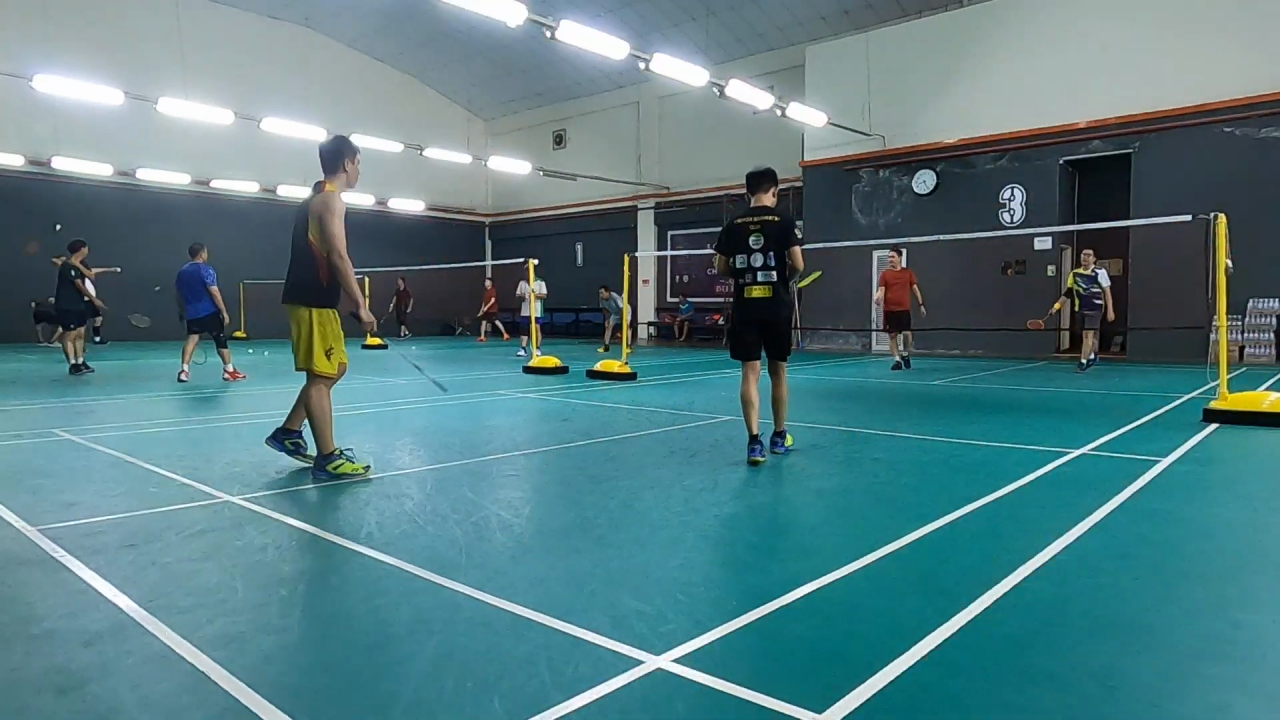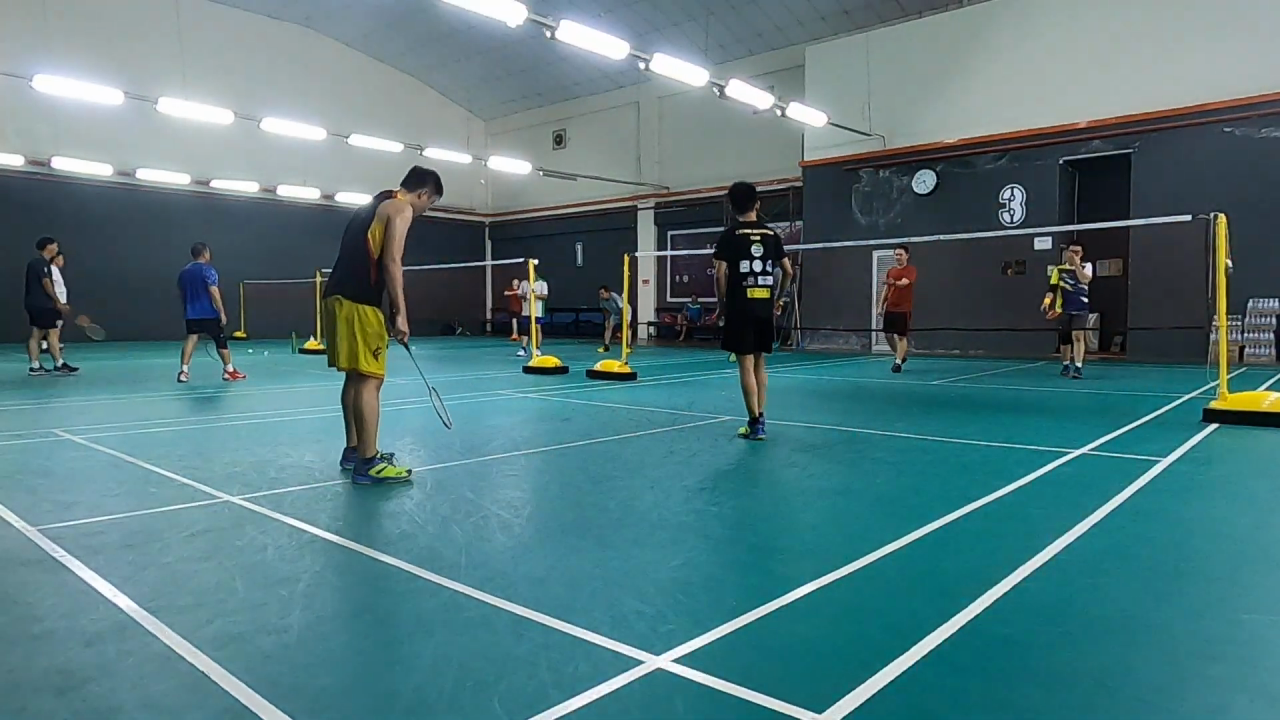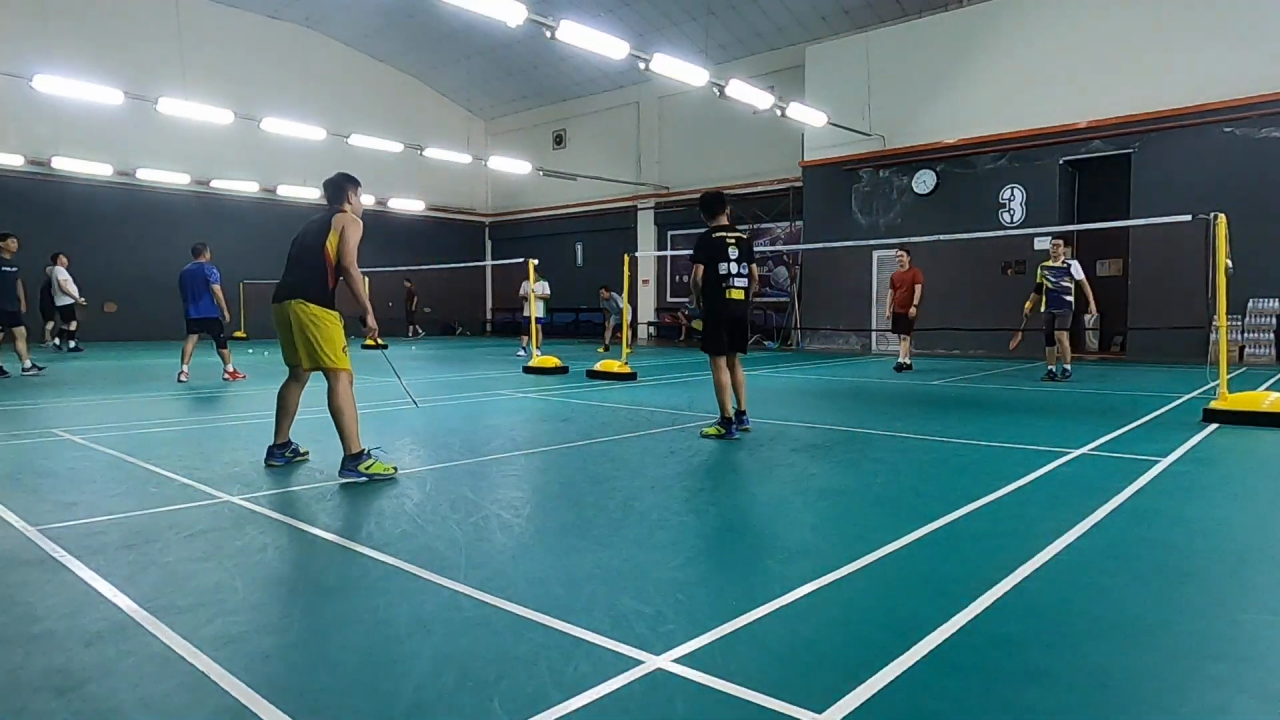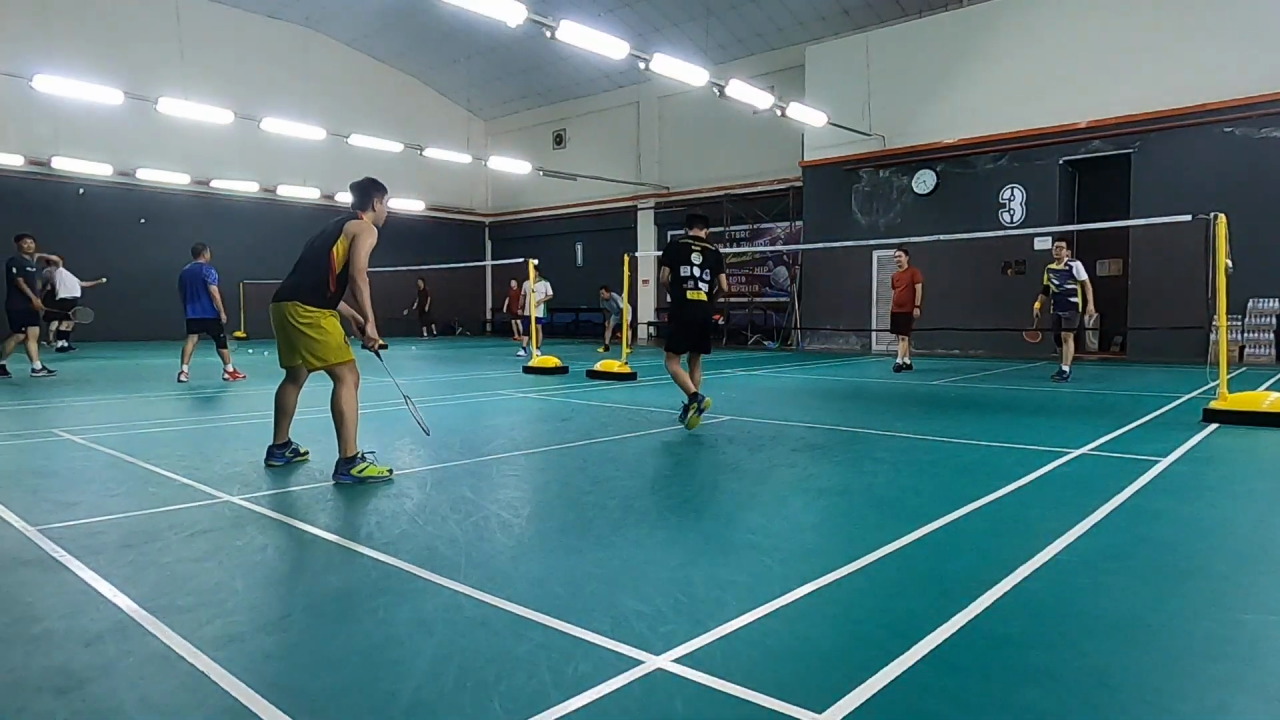
dt=1s
person 1, frame 1
left shoulder: (317, 199)
right shoulder: (331, 200)
right elbow: (339, 256)
left wrist: (352, 301)
right wrist: (361, 305)
left hip: (309, 300)
right hip: (314, 303)
left knee: (335, 367)
right knee: (322, 376)
left ankle: (288, 431)
right ankle: (327, 458)
person 1, frame 2
left shoulder: (375, 205)
right shoulder: (401, 208)
right elbow: (391, 261)
right wrist: (400, 313)
left hip: (336, 297)
right hip: (358, 302)
left knee: (356, 377)
right knee: (370, 379)
left ankle: (354, 450)
right ankle: (367, 463)
person 1, frame 3
left shoulder: (315, 224)
right shoulder: (350, 220)
right elbow: (348, 266)
right wrist: (368, 312)
left hip: (283, 302)
right hip: (311, 304)
left knee: (298, 374)
right knee: (340, 376)
left ankle: (280, 447)
right ankle: (354, 458)
person 1, frame 4
left shoulder: (337, 226)
right shoulder: (366, 228)
right elbow: (357, 274)
left wrist: (352, 316)
right wrist: (370, 322)
left hip: (284, 304)
right hip: (307, 309)
left knee: (296, 375)
right knee: (347, 377)
left ankle: (280, 448)
right ankle: (349, 462)
person 2, frame 1
left shoulder: (733, 225)
right shoulder: (783, 221)
left elbow: (721, 268)
right elbow: (798, 265)
right wrist: (783, 277)
left hip: (744, 307)
right hip: (776, 307)
left knee: (749, 373)
right knee: (778, 370)
left ankle: (754, 441)
right ankle: (780, 435)
person 2, frame 2
left shoulder: (730, 235)
right shoulder: (771, 235)
left elbow: (720, 274)
right elbow: (788, 272)
left wrist: (721, 303)
right wrist: (778, 299)
left hip: (740, 307)
right hip: (765, 306)
left knee: (746, 365)
right knee: (759, 362)
left ankle: (755, 423)
right ankle: (759, 415)
person 2, frame 3
left shoulder: (706, 239)
right shoulder: (744, 238)
left elbow: (697, 277)
right elbow: (754, 277)
left wrist: (698, 297)
left hip: (718, 308)
right hip: (740, 308)
left knee: (718, 365)
right knee: (734, 361)
left ankle: (727, 423)
right ankle: (741, 415)
person 2, frame 4
left shoulder: (675, 245)
right shoulder: (714, 251)
left elbow: (664, 279)
right elbow: (723, 287)
left hip: (682, 310)
right hip: (705, 311)
left knee: (672, 361)
right knee: (695, 361)
left ankle: (696, 397)
right ankle: (690, 408)
